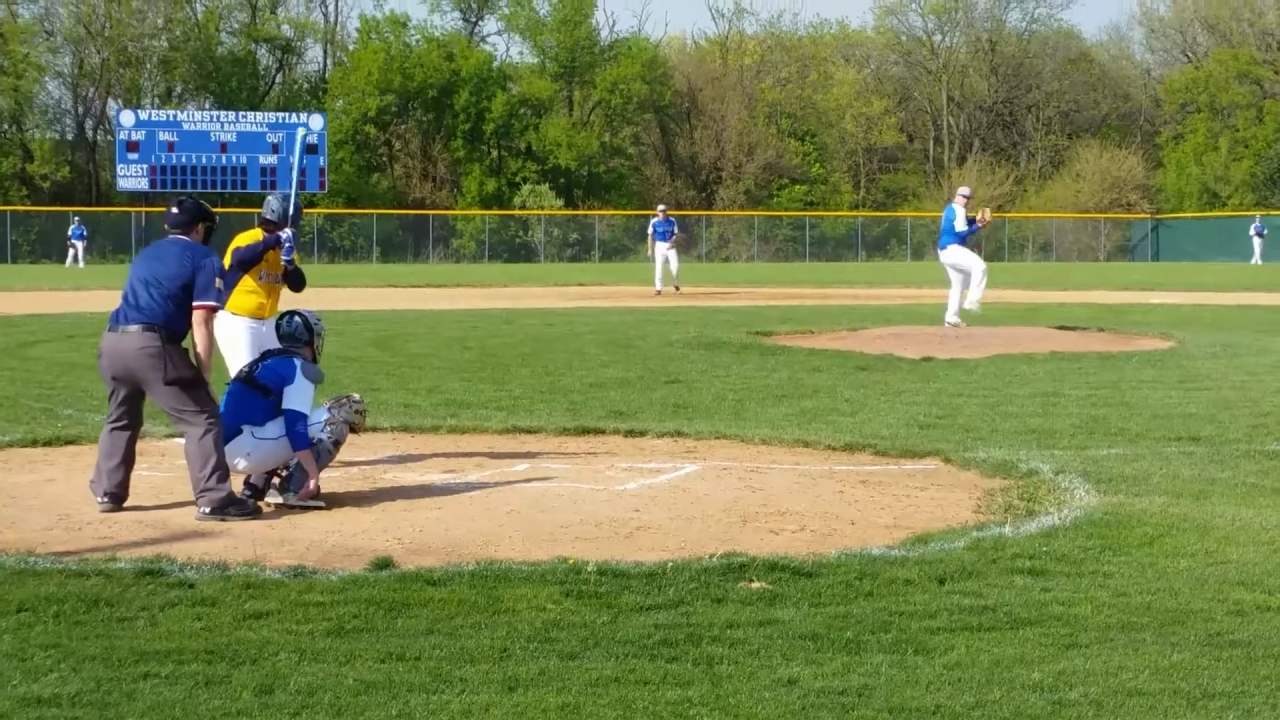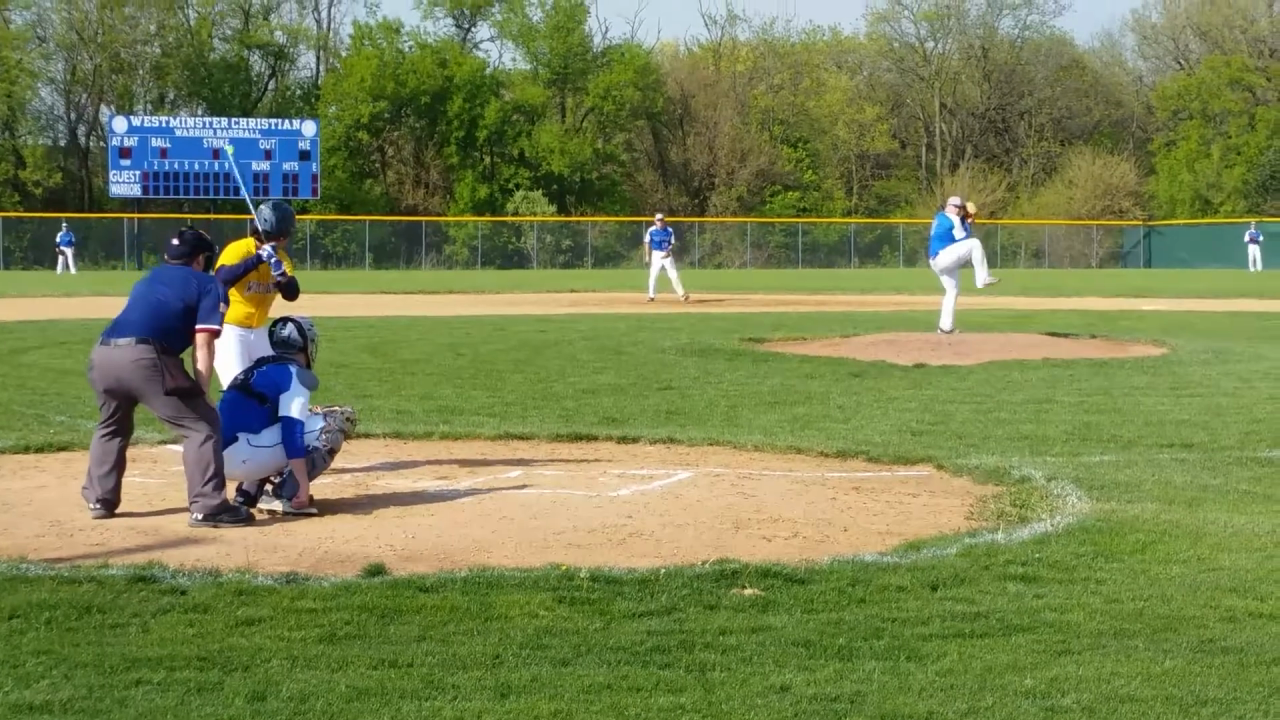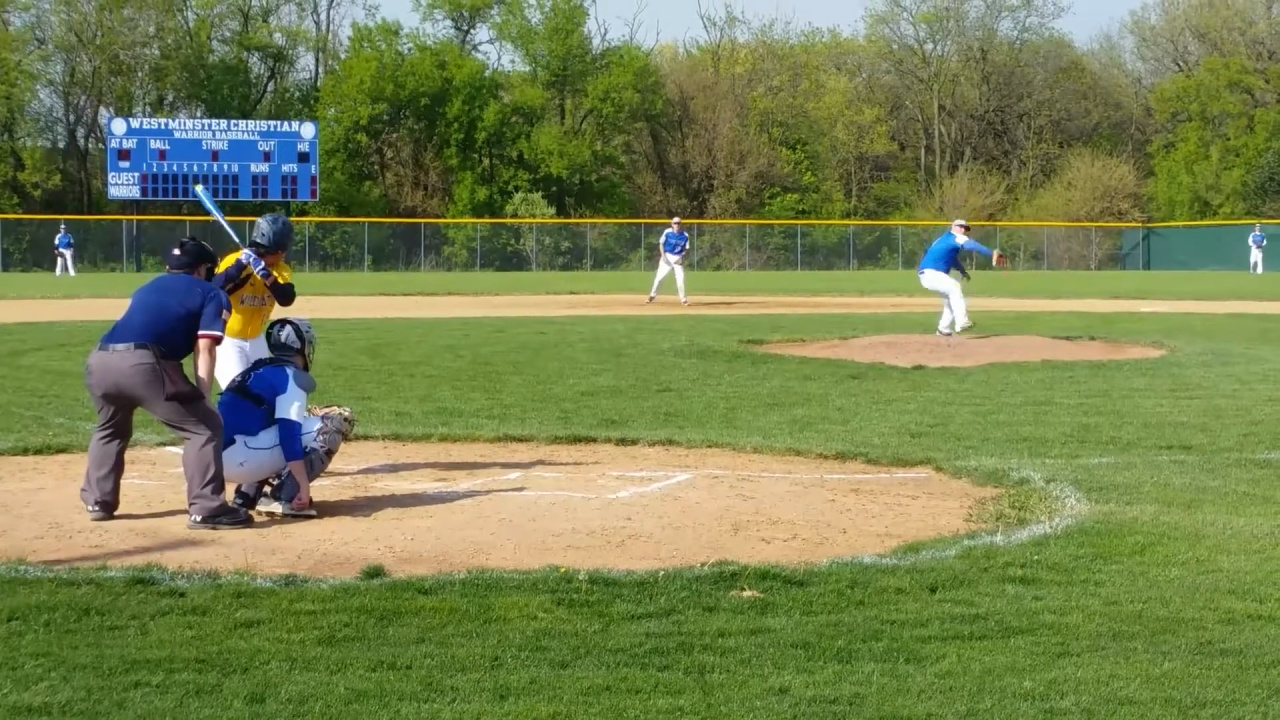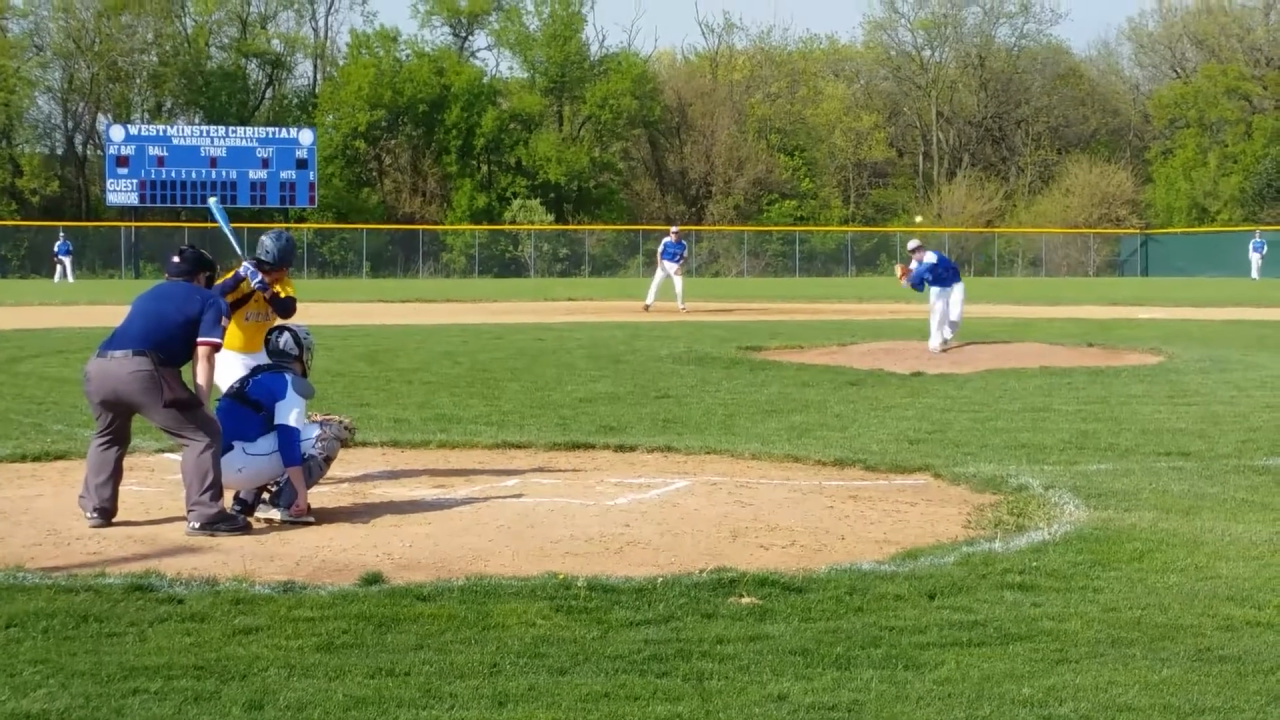
dt=0.4s
person 1, frame 1
left shoulder: (146, 253)
right shoulder: (205, 259)
right elbow: (201, 323)
right wrist: (203, 376)
left hip: (112, 341)
right hip: (151, 344)
left knee: (120, 419)
right knee: (201, 418)
left ankle: (107, 493)
right ankle: (213, 500)
person 1, frame 2
left shoulder: (148, 279)
right shoulder: (207, 285)
right elbow: (202, 346)
right wrist: (201, 394)
left hip: (102, 355)
right hip: (143, 358)
left knee: (112, 427)
right knee: (203, 424)
left ankle: (100, 500)
right ankle: (207, 507)
person 1, frame 3
left shoulder: (148, 287)
right shoulder: (211, 294)
right elbow: (204, 351)
right wrist: (201, 400)
left hip: (99, 361)
right hip: (141, 363)
left knee: (110, 430)
right knee: (205, 426)
left ankle: (98, 502)
right ankle: (206, 509)
person 1, frame 4
left shoulder: (148, 294)
right shoulder: (210, 300)
right elbow: (203, 358)
right wrist: (201, 407)
left hip: (98, 368)
right hip: (140, 370)
left knee: (108, 436)
right knee: (204, 434)
left ankle: (97, 509)
right ankle: (205, 516)
person 2, frame 1
left shoulder: (265, 362)
right shoulder: (299, 368)
right elbow: (294, 425)
right wrist: (313, 475)
left hip: (224, 449)
right hip: (245, 448)
right knee: (334, 420)
left ankle: (257, 485)
right ankle: (289, 491)
person 2, frame 2
left shoulder: (259, 369)
right shoulder: (294, 374)
right elbow: (292, 432)
right wrist: (304, 485)
right hip: (240, 456)
right knee: (329, 427)
left ankle: (249, 491)
right ankle: (282, 497)
person 2, frame 3
left shoulder: (258, 371)
right shoulder: (291, 377)
right elbow: (289, 434)
left wrist: (311, 417)
right wrist: (304, 486)
left hip: (219, 458)
right hip: (239, 458)
right knee: (328, 429)
left ankle: (248, 493)
right ankle: (281, 498)
person 2, frame 4
left shoulder: (257, 377)
right shoulder: (290, 383)
right elbow: (288, 440)
left wrist: (308, 423)
right wrist: (302, 493)
left hip: (218, 465)
right hip: (237, 465)
right knee: (327, 435)
left ankle: (246, 501)
right ankle: (279, 505)
person 3, frame 1
left shoulder: (284, 247)
right shoulder: (247, 239)
left elbow: (298, 285)
right elbow: (239, 259)
left wrist: (289, 263)
right wrist: (275, 239)
left hip: (265, 323)
right hip: (235, 322)
person 3, frame 2
left shoulder: (280, 257)
right shoulder: (238, 249)
left elbow: (292, 294)
right elbow: (222, 277)
left wrist: (282, 277)
right wrist: (258, 258)
left hip: (257, 331)
right hip: (227, 331)
person 3, frame 3
left shoulder: (280, 269)
right shoulder: (234, 261)
left elbow: (287, 299)
left wrist: (268, 277)
right wrist: (240, 265)
left hip: (255, 340)
right hip: (225, 340)
person 3, frame 4
left shoulder: (284, 285)
right shoulder: (240, 280)
left elbow: (287, 312)
left wrist: (265, 290)
right wrist: (238, 277)
left hip: (258, 354)
right hip: (227, 355)
